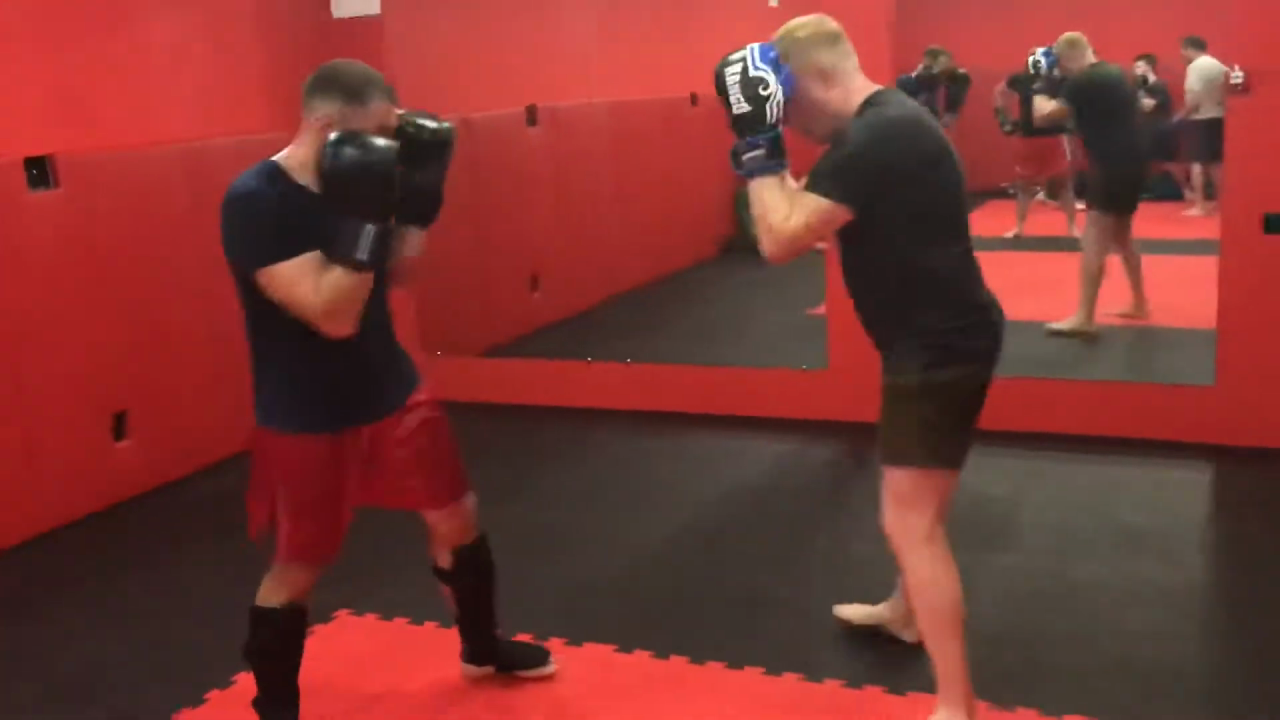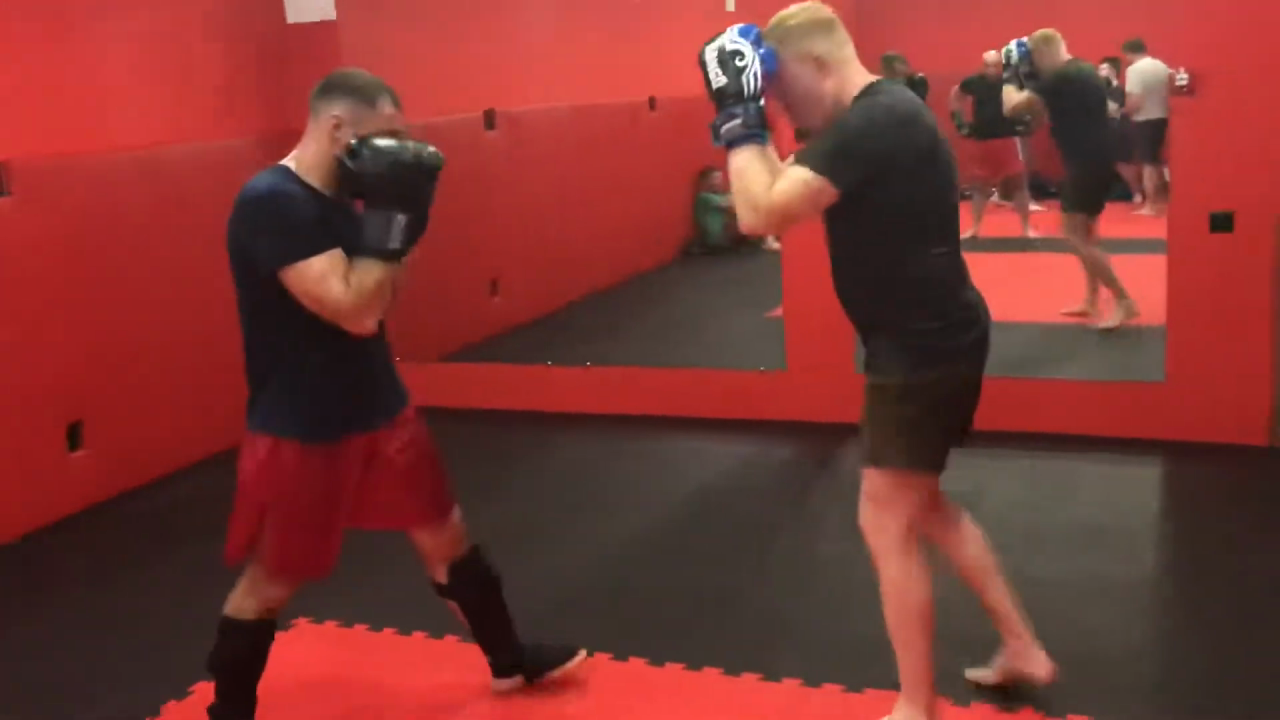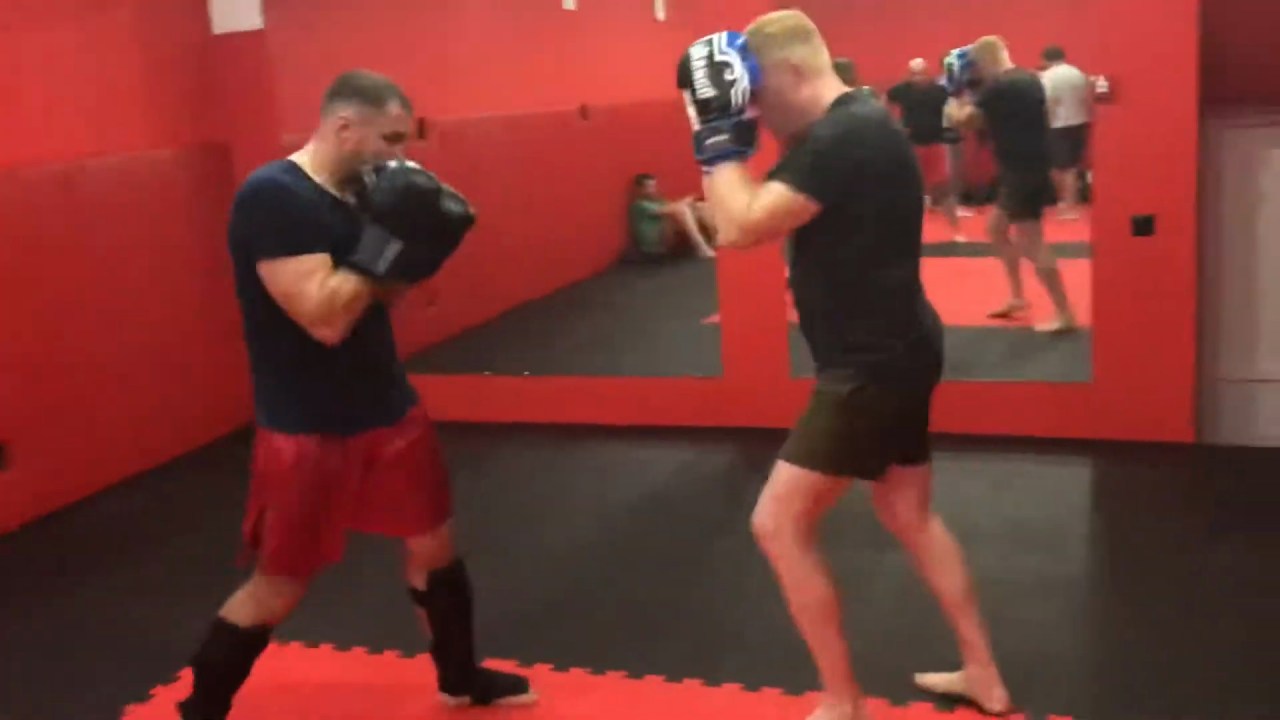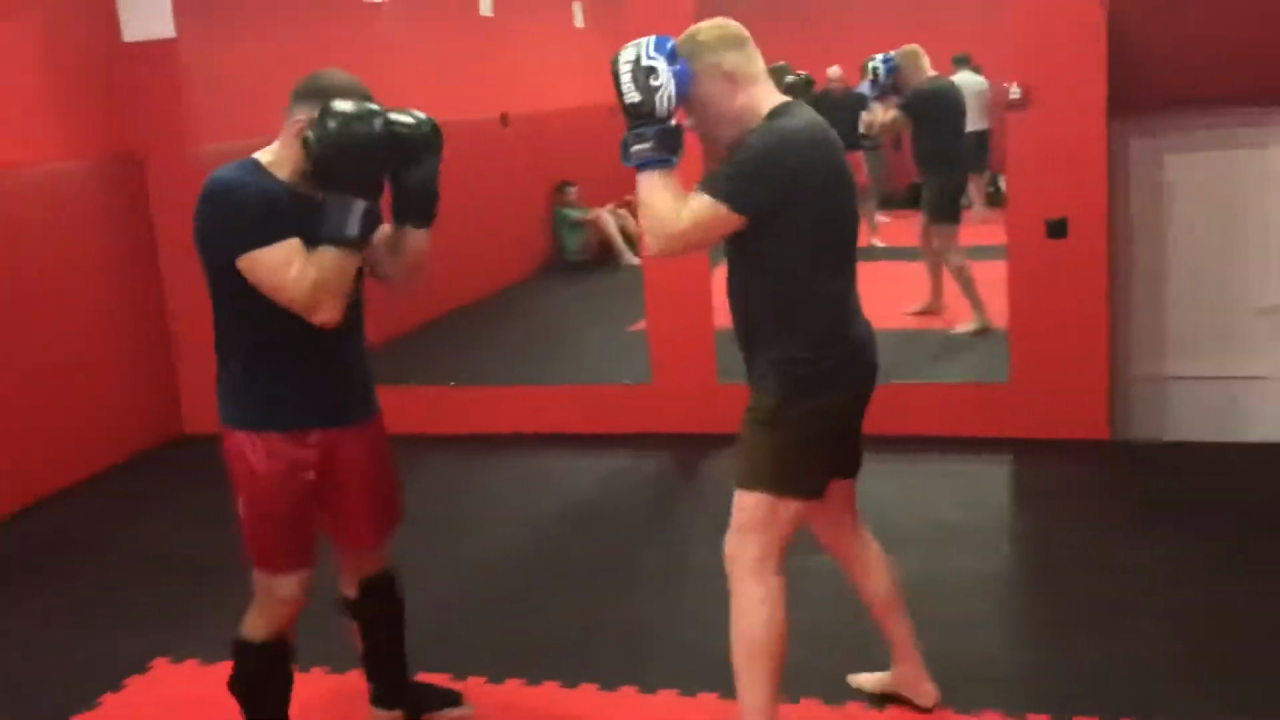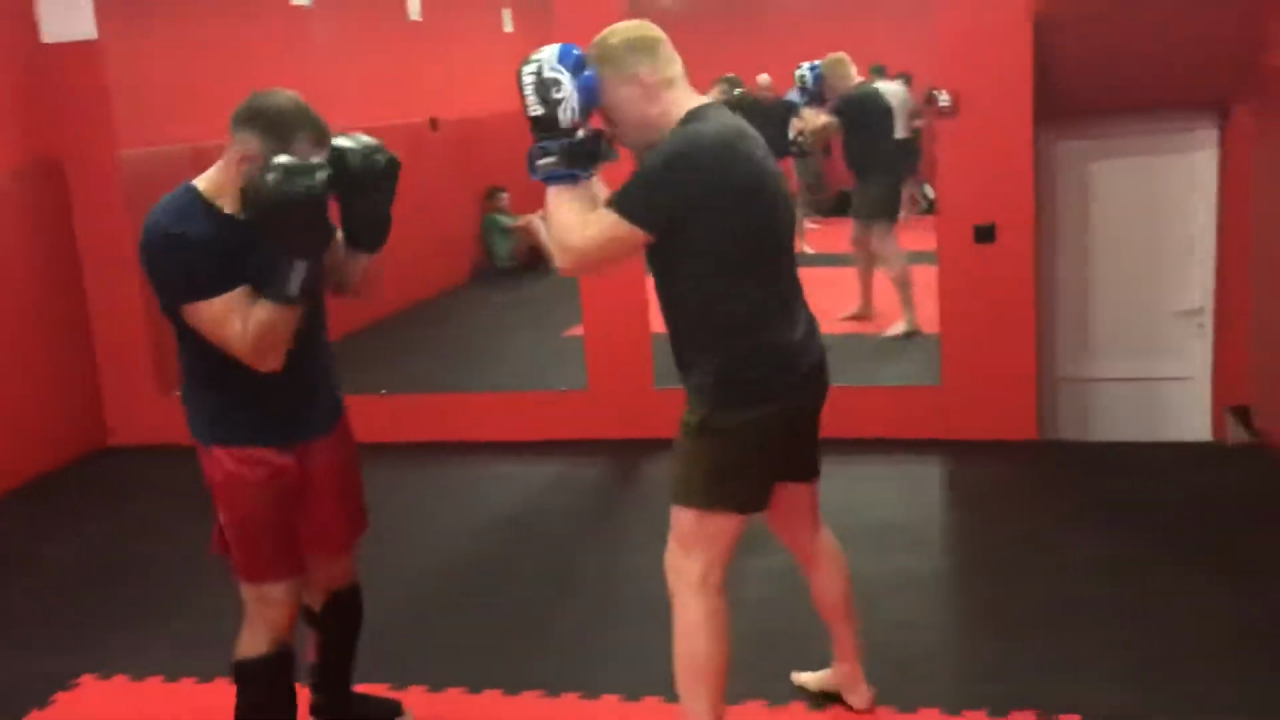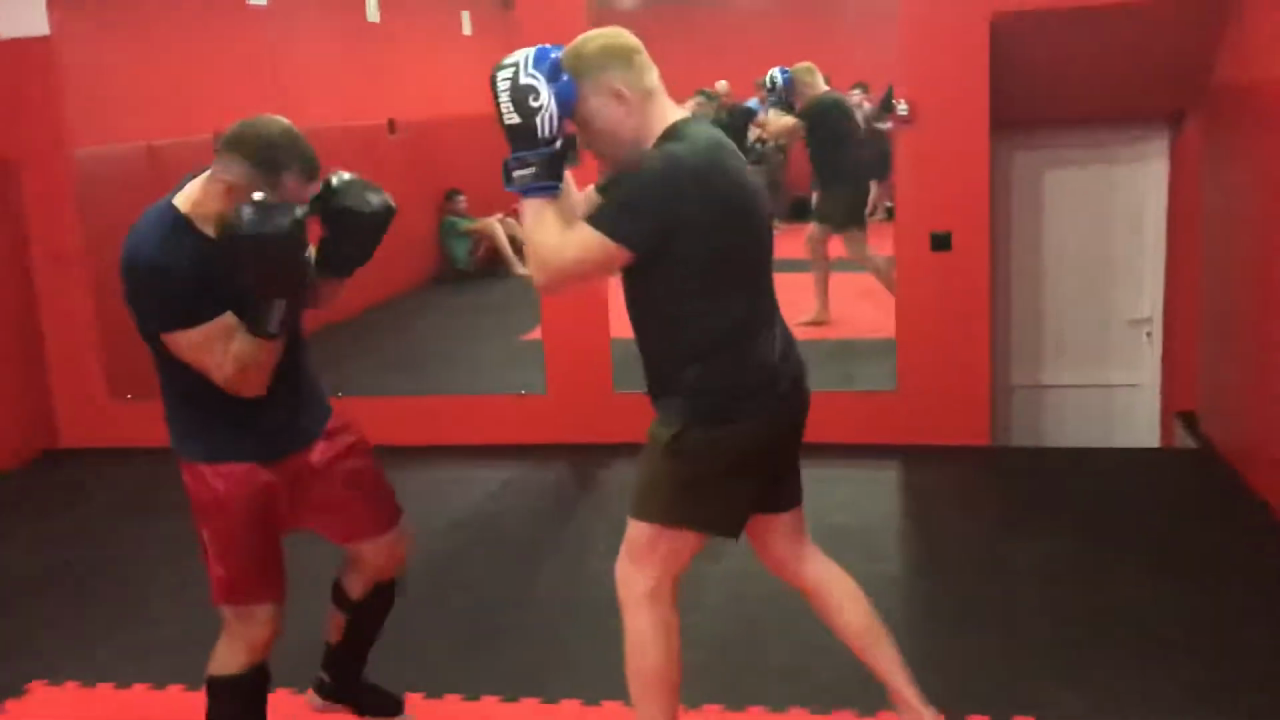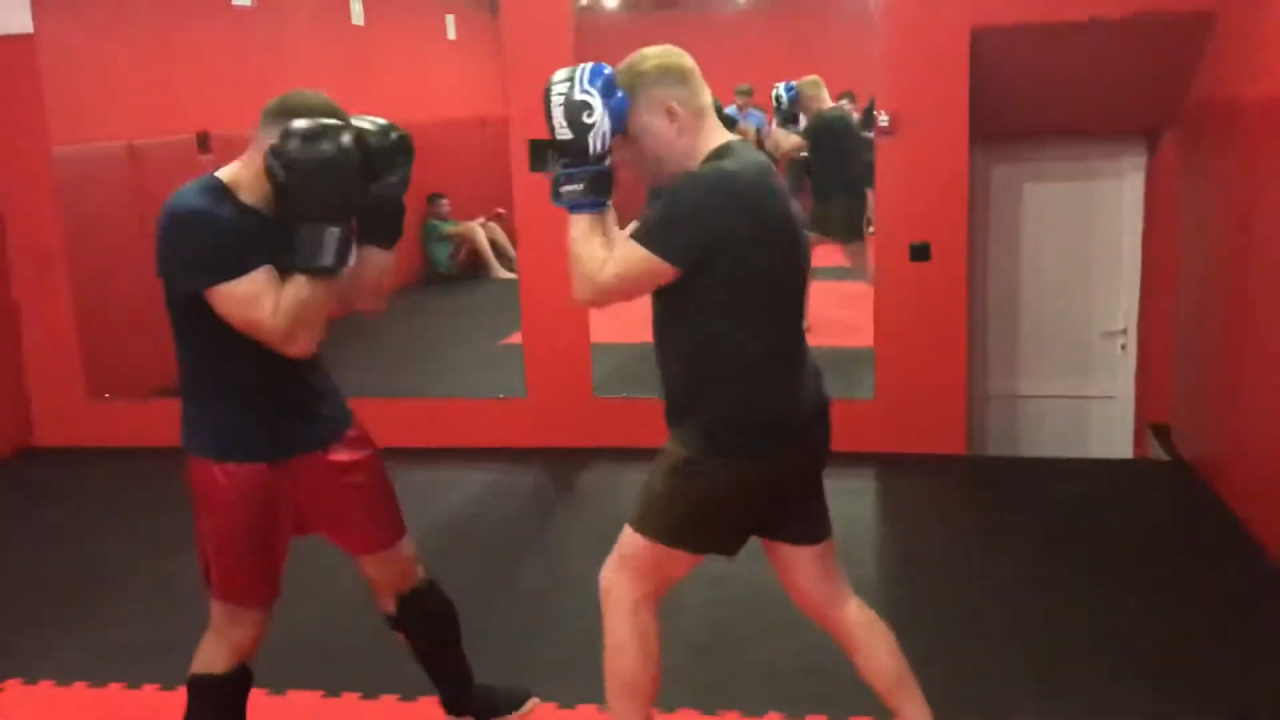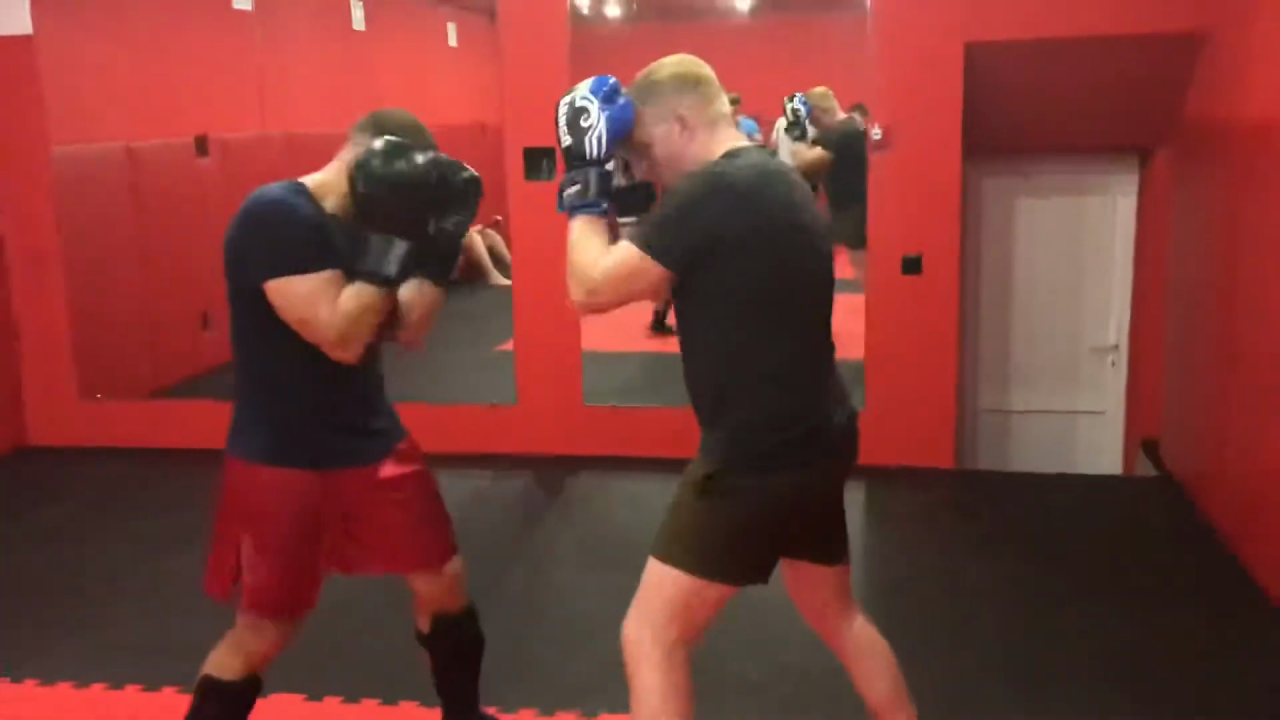
dt=0.2s
person 1, frame 1
left shoulder: (878, 137)
right shoulder: (885, 121)
left elbow: (780, 238)
right elbow: (807, 208)
left wrist: (757, 139)
right wrist: (761, 139)
left hip: (941, 347)
right hip: (936, 336)
left knee: (909, 522)
right knee: (907, 498)
right ankle: (908, 610)
person 1, frame 2
left shoulder: (870, 125)
right shoulder: (883, 113)
left elbow: (760, 213)
right elbow: (799, 195)
left wrist: (739, 117)
right wrist: (748, 118)
left hip: (919, 351)
right hip: (935, 337)
left knee: (887, 525)
right knee: (929, 507)
right ankle: (1022, 649)
person 1, frame 3
left shoulder: (846, 135)
right shoulder: (853, 126)
left elbow: (739, 227)
right elbow: (768, 207)
left wrist: (717, 131)
right wrist: (725, 130)
left hip: (872, 367)
right hip: (894, 356)
left knee: (778, 525)
right knee: (911, 516)
person 1, frame 4
left shoulder: (779, 146)
right shoulder: (787, 137)
left elbow: (666, 237)
right elbow: (692, 219)
left wrist: (647, 136)
right wrist: (653, 136)
left hip: (801, 379)
right hip: (825, 369)
left knee: (751, 558)
right knee: (839, 526)
person 1, frame 5
left shoulder: (686, 155)
right shoulder: (722, 135)
left elbow: (576, 250)
right elbow: (613, 219)
left wrist: (555, 146)
right wrist: (578, 155)
left hip: (738, 389)
right hip: (785, 369)
left knee: (692, 571)
right knee: (803, 529)
person 1, frame 6
left shoulder: (668, 173)
right shoulder: (699, 149)
left elbow: (554, 267)
right elbow: (591, 218)
left wrist: (529, 155)
right wrist: (548, 161)
left hip: (714, 412)
right hip: (767, 391)
left knee: (642, 581)
right knee: (798, 560)
person 1, frame 7
left shoulder: (714, 190)
right shoulder: (738, 174)
left elbow: (595, 282)
right elbow: (629, 248)
left wrist: (578, 172)
right wrist: (592, 176)
left hip: (729, 439)
right hip: (787, 426)
left knee: (625, 586)
right knee: (830, 599)
person 1, frame 8
left shoulder: (713, 193)
right shoulder: (771, 182)
left elbow: (592, 289)
right elbow: (657, 273)
left wrist: (584, 180)
right wrist: (609, 191)
left hip: (751, 456)
right hip: (813, 441)
left knee: (652, 636)
right knee: (836, 615)
person 2, frame 1
left shoulder: (371, 178)
right shoulder: (255, 202)
left elbow: (401, 265)
right elbow: (334, 317)
left wrist: (422, 184)
right wrist: (361, 217)
left hip: (393, 393)
right hip: (306, 419)
left knee: (456, 519)
right knee: (297, 568)
left ankle: (482, 647)
person 2, frame 2
left shoulder: (336, 195)
right shoulder: (271, 203)
right elbow: (357, 312)
left wrist: (405, 212)
right wrist: (388, 214)
left hip: (381, 410)
right hip: (302, 431)
left knee: (446, 537)
right knee: (271, 581)
left ankle: (509, 659)
person 2, frame 3
left shoulder: (353, 196)
right shoulder: (271, 197)
right elbow: (324, 319)
left wrist: (418, 252)
right wrist: (384, 237)
left hip: (386, 409)
right hip: (307, 428)
left knee: (434, 544)
right knee: (278, 587)
person 2, frame 4
left shoulder: (327, 187)
right shoulder: (234, 196)
left elbow: (401, 269)
right elbow: (322, 303)
left wrist: (415, 192)
right wrist: (353, 197)
left hip: (349, 411)
right hip: (270, 426)
left knee: (367, 560)
right knee: (282, 591)
person 2, frame 5
left shoulder: (287, 203)
right shoulder: (177, 232)
left elbow: (350, 279)
right elbow: (262, 350)
left wrist: (367, 209)
right wrist: (295, 248)
left hip: (317, 420)
right hip: (245, 441)
left knee: (335, 568)
right knee: (273, 605)
person 2, frame 6
left shoulder: (266, 214)
right shoulder: (157, 256)
left elbow: (311, 294)
right elbow: (243, 378)
left wrist: (344, 244)
right wrist: (272, 287)
left hip: (306, 424)
right hip: (229, 454)
left knee: (384, 549)
right knee: (254, 623)
person 2, frame 7
left shoulder: (295, 200)
right shoulder: (196, 219)
left elbow: (360, 294)
right elbow: (293, 334)
left wrist: (381, 204)
right wrist: (324, 223)
left hip: (320, 425)
right hip: (238, 452)
left knee: (394, 567)
right knee: (238, 621)
person 2, frame 8
left shoulder: (368, 220)
right shoulder: (271, 217)
left elbow: (409, 329)
right elbow: (342, 338)
left wrist: (440, 240)
right wrist: (393, 237)
left hip: (371, 438)
right hip: (281, 459)
left knee: (443, 583)
right knee: (263, 631)
person 3, frame 1
left shoulder: (1084, 81)
right shoulder: (1114, 74)
left elbow: (1043, 117)
left wrist: (1040, 88)
right wrist: (1058, 87)
left hip: (1115, 165)
right hip: (1133, 162)
left knee: (1093, 239)
right knee: (1121, 235)
left ankle: (1084, 317)
right ankle: (1139, 303)
person 3, frame 2
left shoulder: (1059, 78)
right shoulder: (1084, 72)
left elbow: (1012, 107)
right elbow: (1055, 105)
left wrist: (1011, 77)
right wrist: (1028, 78)
left hip: (1086, 165)
right hip: (1097, 161)
left knee: (1077, 237)
right knee: (1082, 233)
left ankle: (1124, 303)
right ankle: (1092, 302)
person 3, frame 3
left shoulder: (1001, 87)
right shoulder: (1026, 79)
left elbow: (960, 120)
left wrist: (955, 92)
right wrist: (975, 90)
left hip: (1026, 172)
right hip: (1023, 169)
left knee: (1032, 245)
right knee: (996, 228)
left ankle: (1065, 313)
right ankle: (1017, 297)
person 3, frame 4
left shoulder: (924, 94)
right shoulder: (943, 86)
left elbow: (882, 124)
right elbow: (907, 112)
right wrist: (894, 96)
left hip: (944, 176)
right hip: (941, 174)
left knee: (946, 247)
right knee: (927, 235)
left ankle: (980, 315)
right ankle: (936, 299)
person 3, frame 5
left shoulder: (856, 98)
right shoulder: (865, 94)
left elbow: (815, 128)
right elbow: (832, 121)
right wrist: (818, 103)
left hip: (881, 178)
right hip: (870, 178)
left knee: (884, 246)
right knee: (860, 240)
left ankle: (909, 317)
right ankle: (866, 305)
person 3, frame 6
left shoulder: (822, 105)
right shoulder: (830, 102)
left elbow: (778, 129)
right elbow: (797, 128)
right wrist: (783, 102)
left hip: (847, 185)
right hip: (834, 184)
left knee: (859, 252)
right knee: (814, 240)
right ankle: (821, 310)
person 3, frame 7
left shoulder: (826, 122)
right shoulder: (837, 117)
left elbow: (785, 149)
left hip: (844, 201)
right hip: (828, 200)
left knee: (862, 266)
person 3, frame 8
left shoulder: (844, 133)
right shoulder: (838, 131)
left elbow: (806, 162)
right elbow: (812, 156)
right wrist: (800, 133)
left hip: (856, 211)
right hip: (841, 209)
